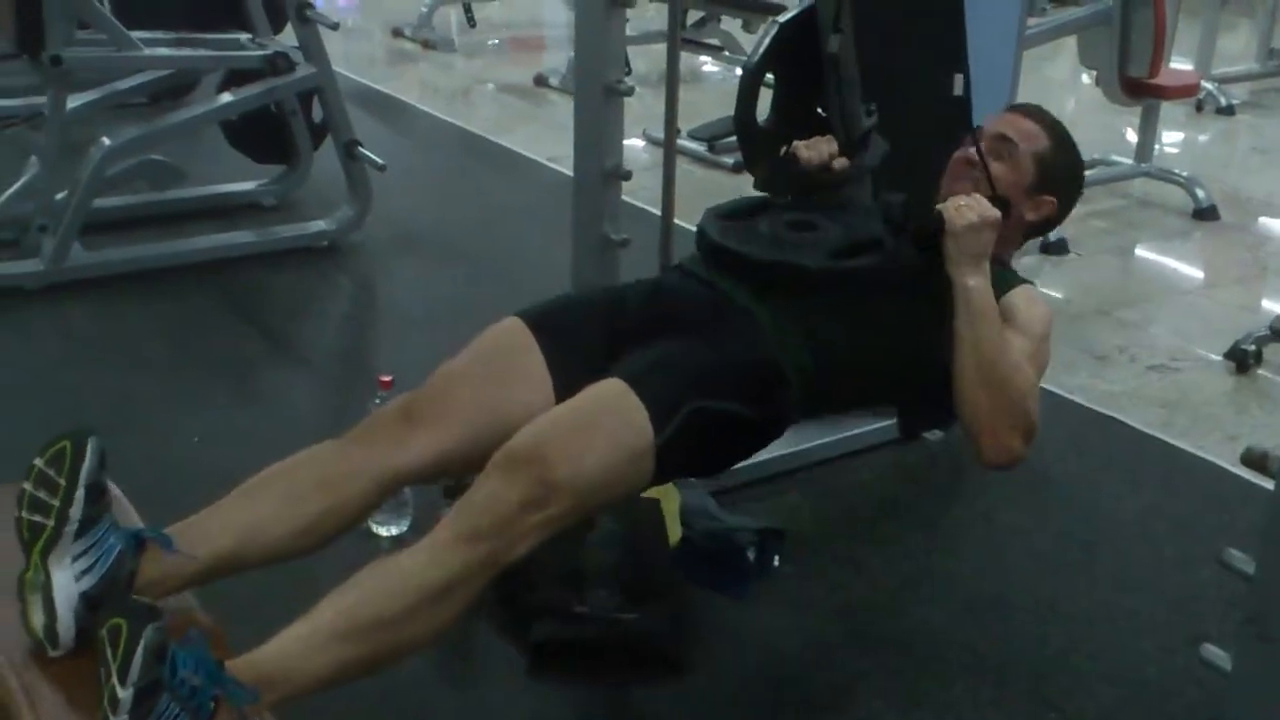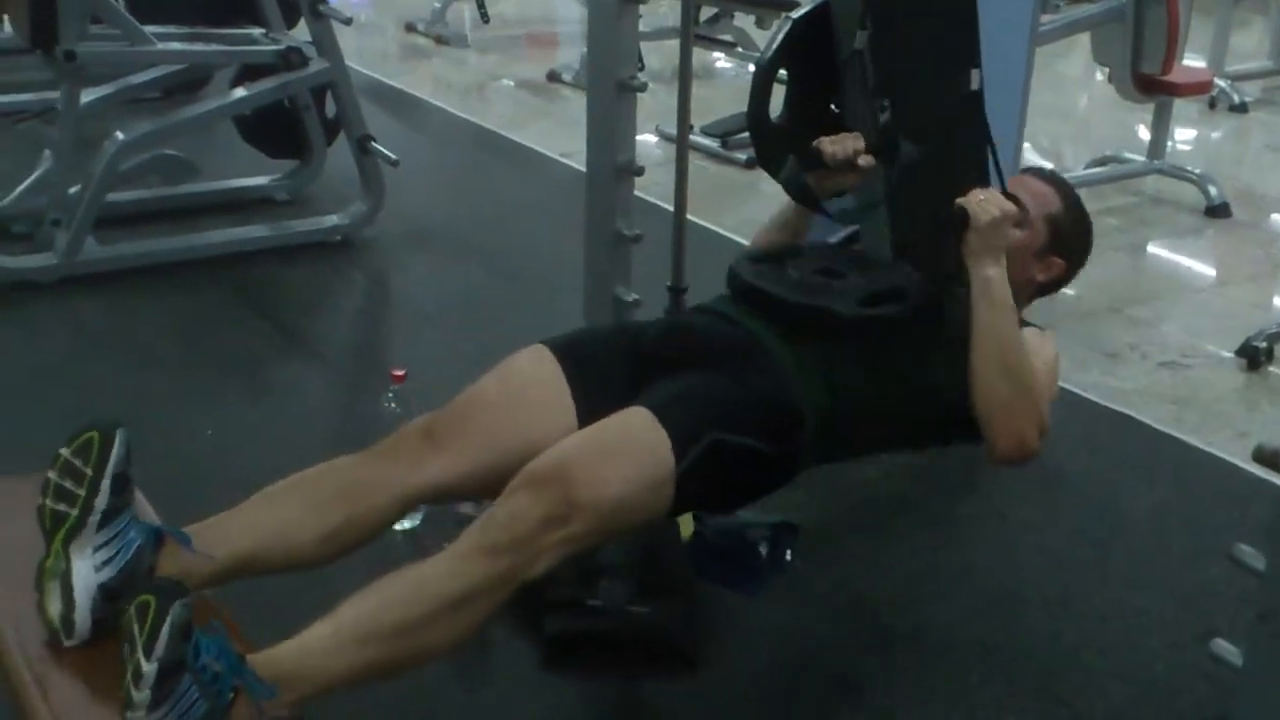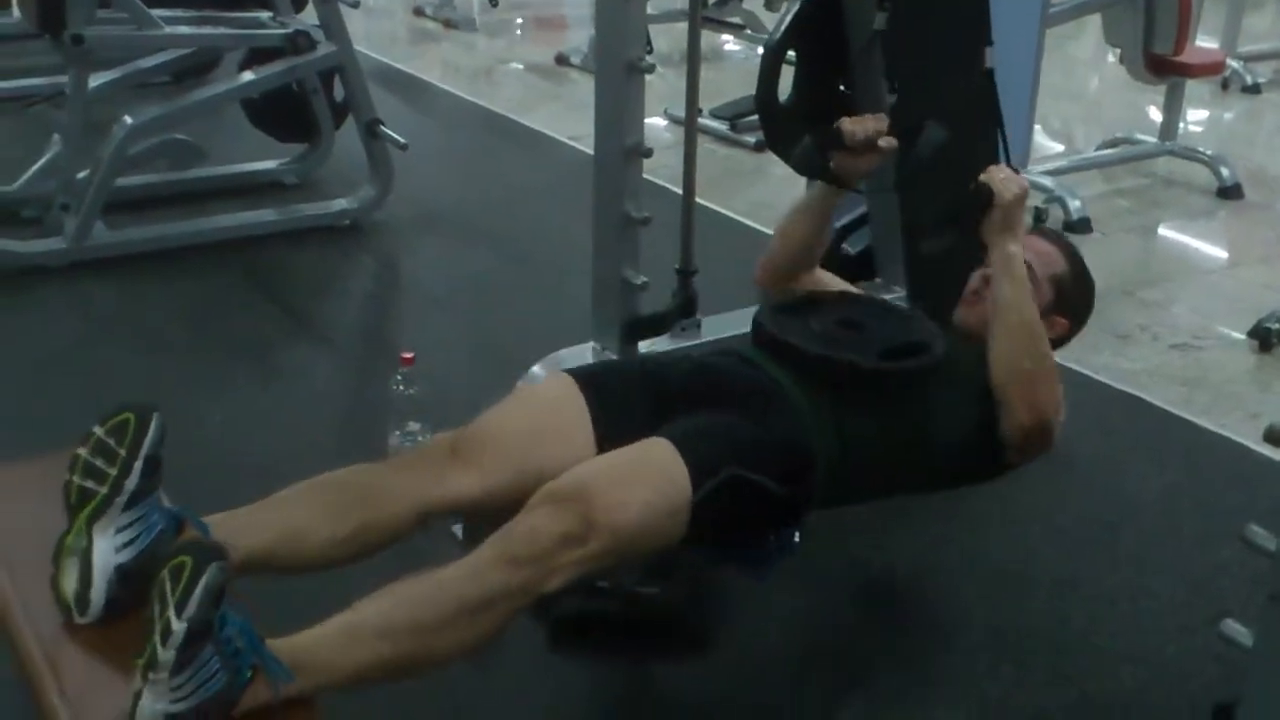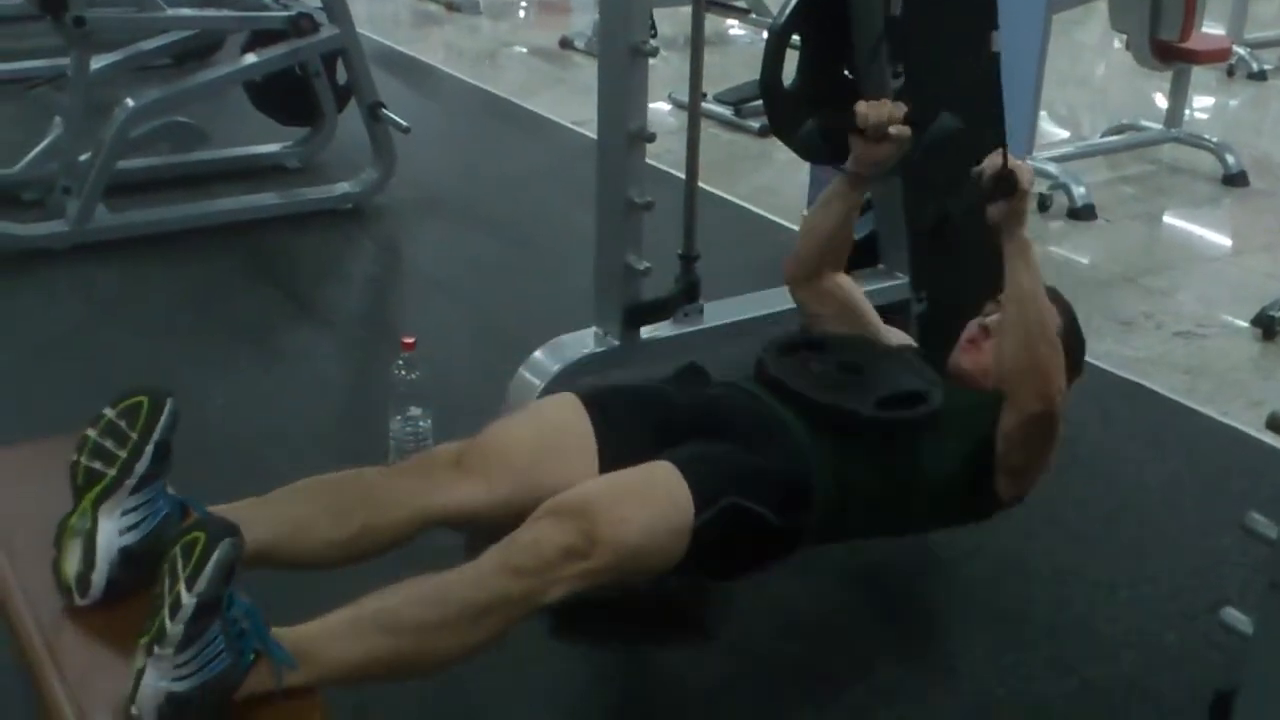
dt=0.2s
person 1, frame 1
left shoulder: (1013, 307)
left elbow: (1003, 440)
left wrist: (969, 273)
right wrist: (795, 182)
left hip: (739, 360)
right hip: (669, 298)
left knee: (511, 501)
right knee: (400, 432)
right ankle: (124, 567)
person 1, frame 2
left shoulder: (1022, 345)
left elbow: (1015, 437)
left wrist: (985, 267)
right wrist: (814, 191)
left hip: (760, 399)
right hip: (690, 334)
left knee: (532, 518)
right knee: (427, 448)
right ankle: (148, 561)
person 1, frame 3
left shoulder: (1010, 387)
left elbow: (1029, 416)
right elbow: (776, 275)
left wrist: (1003, 245)
right wrist: (839, 178)
left hip: (775, 441)
right hip: (709, 373)
left knee: (554, 534)
right knee: (453, 462)
right ankle: (160, 545)
person 1, frame 4
left shoulder: (1001, 453)
right shoulder: (902, 362)
left elbow: (1040, 395)
right elbow: (809, 272)
left wrist: (1015, 235)
right wrist: (861, 170)
left hip: (775, 473)
right hip: (706, 407)
left knee: (559, 544)
right knee: (458, 472)
right ankle: (164, 530)
